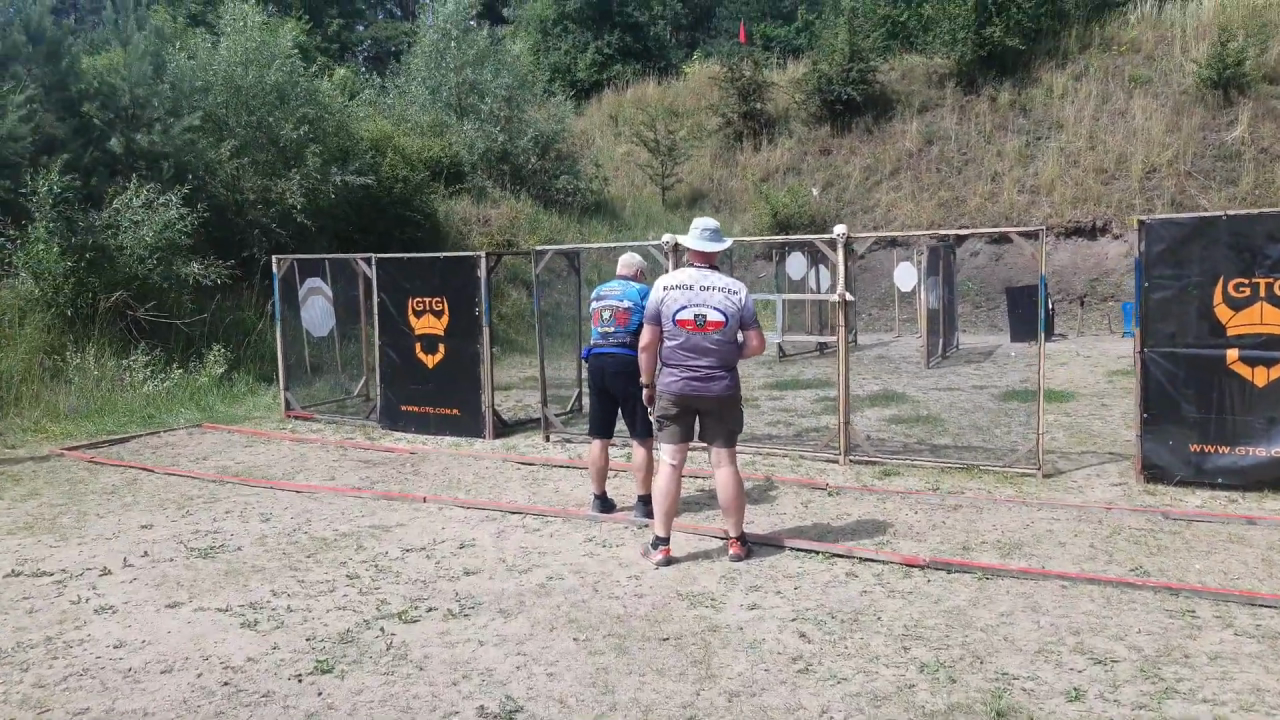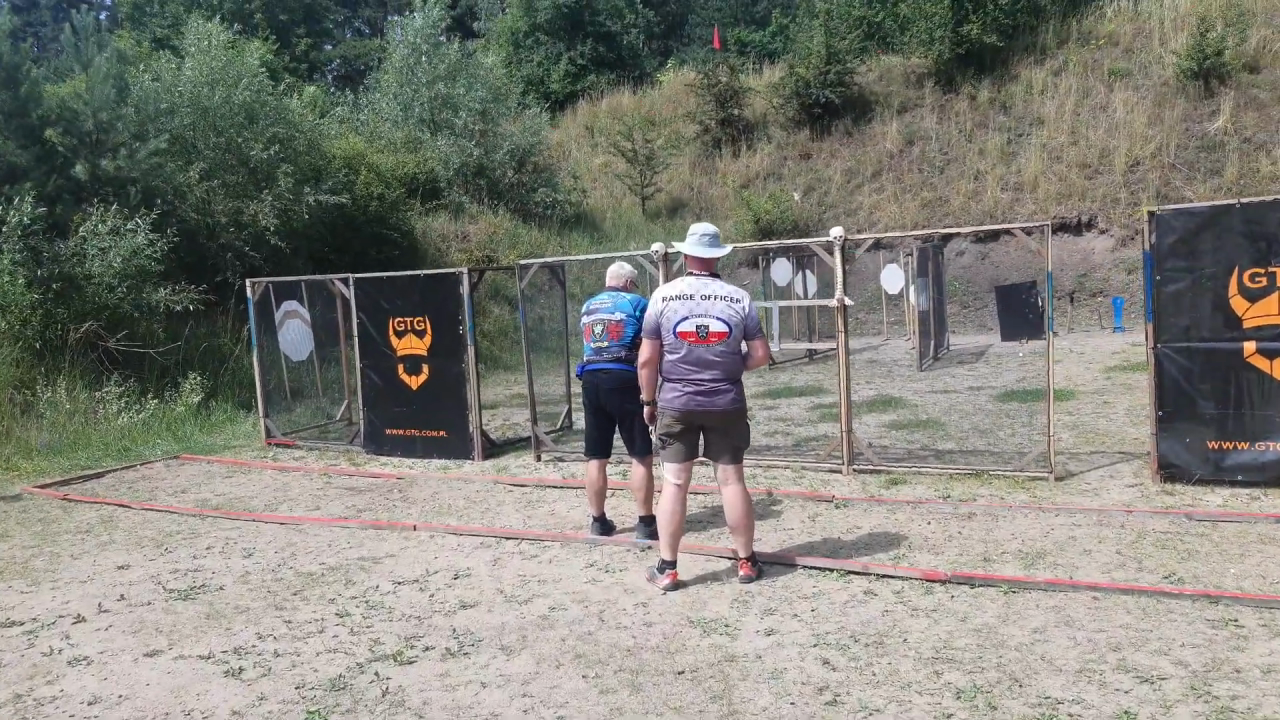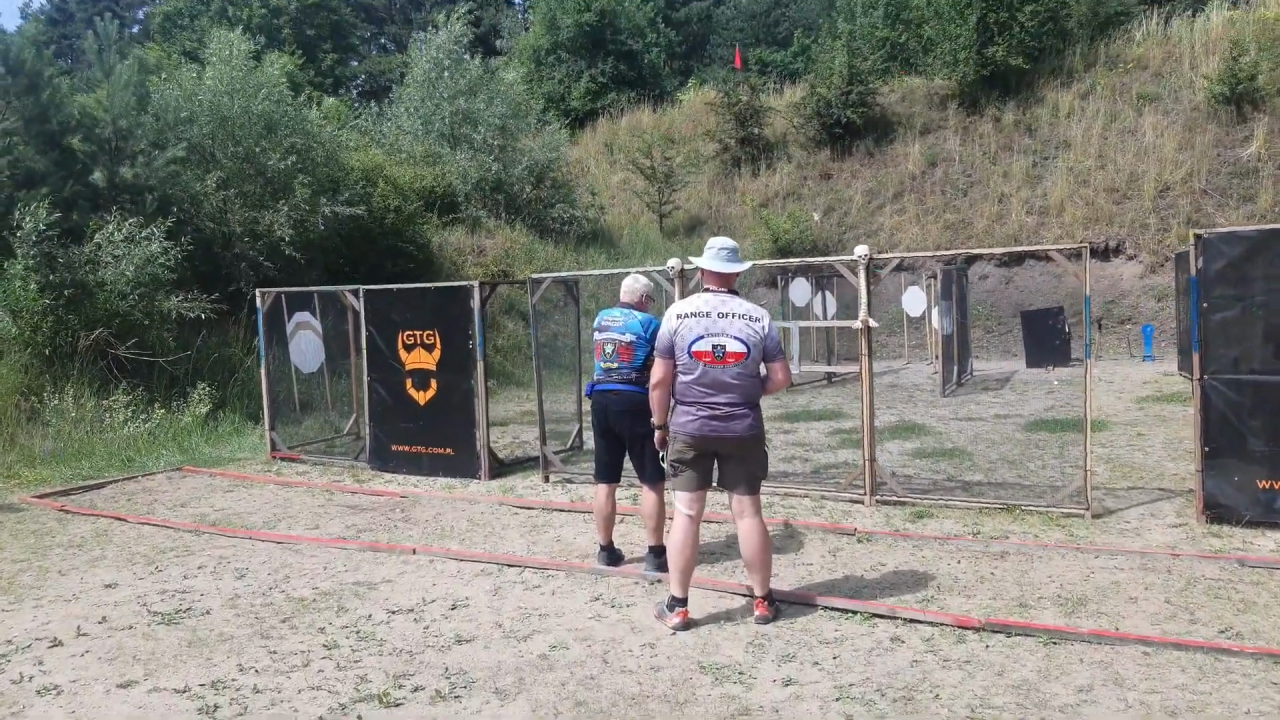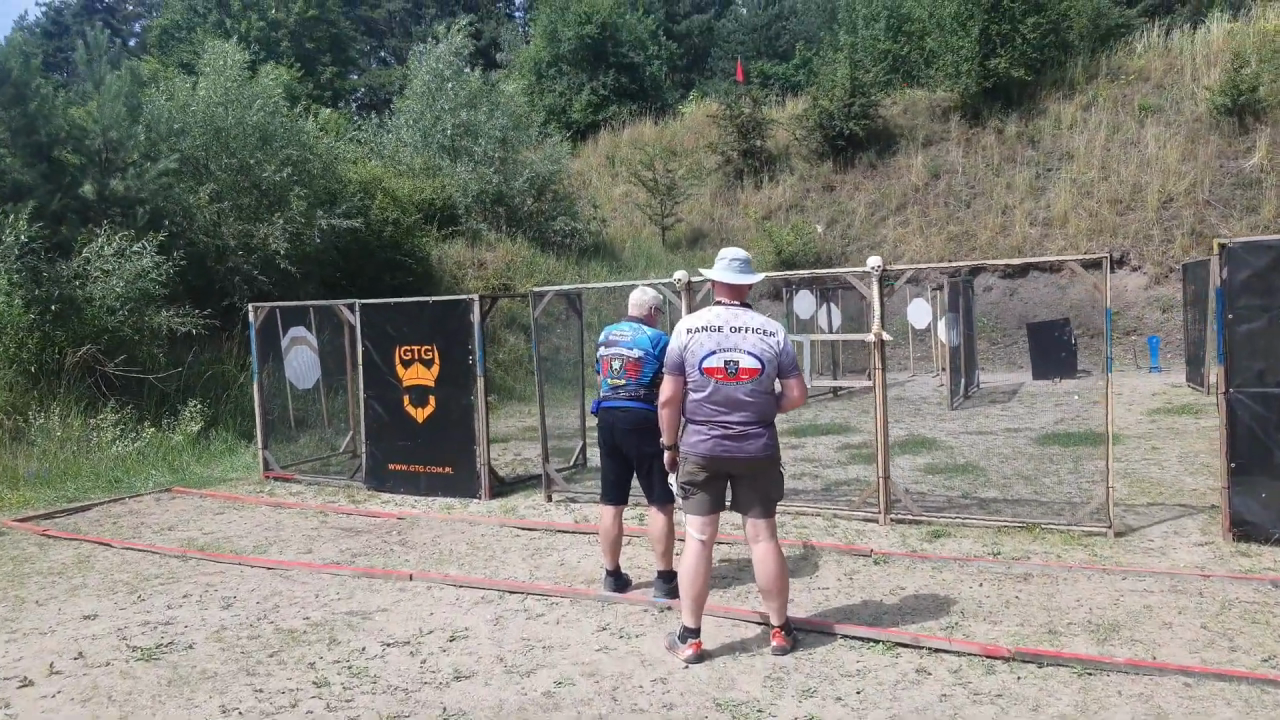
dt=0.5s
person 1, frame 1
left shoulder: (665, 284)
right shoulder: (737, 290)
left elbow: (647, 344)
right elbow: (756, 345)
left wrist: (647, 383)
left hip: (674, 387)
right hip: (721, 389)
left knee: (670, 463)
right knee: (725, 463)
left ankle: (660, 544)
right ankle: (736, 542)
person 1, frame 2
left shoulder: (663, 296)
right shoulder: (739, 298)
left elbow: (646, 359)
right elbow: (760, 355)
left wrist: (648, 400)
left hip: (676, 403)
right hip: (726, 403)
left knee: (674, 483)
right knee: (732, 480)
left ankle: (667, 569)
right ankle: (746, 561)
person 1, frame 3
left shoulder: (678, 312)
right shoulder: (759, 317)
left elbow: (659, 380)
right elbow: (781, 378)
left wrist: (659, 424)
left hip: (689, 428)
right hip: (743, 429)
left knee: (686, 514)
right knee: (748, 513)
left ankle: (677, 606)
right ankle: (763, 601)
person 1, frame 4
left shoulder: (688, 327)
right shoulder: (772, 330)
left elbow: (669, 397)
right elbow: (797, 395)
left wrist: (669, 445)
left hip: (701, 448)
right hip: (757, 449)
left knee: (698, 538)
right knee: (763, 536)
person 2, frame 1
left shoulder: (597, 292)
right shoulder: (642, 291)
left hip: (597, 363)
right hip: (627, 365)
left knee: (599, 438)
right knee: (642, 438)
left ankle: (599, 499)
right ankle: (643, 503)
person 2, frame 2
left shoulder: (587, 307)
right shoulder: (635, 302)
left hip: (591, 380)
right hip: (623, 380)
left knee: (596, 458)
right knee: (641, 456)
left ankle: (598, 521)
right ankle: (646, 523)
person 2, frame 3
left shoulder: (600, 319)
right shoulder: (647, 322)
left hip: (601, 401)
right hip: (634, 403)
left knee: (605, 482)
right knee: (652, 482)
left ankle: (606, 550)
right ankle: (655, 553)
person 2, frame 4
left shoulder: (605, 335)
right shoulder: (656, 339)
left hip: (608, 419)
right hip: (642, 421)
left knee: (611, 504)
right knee: (661, 504)
left ankle: (612, 575)
